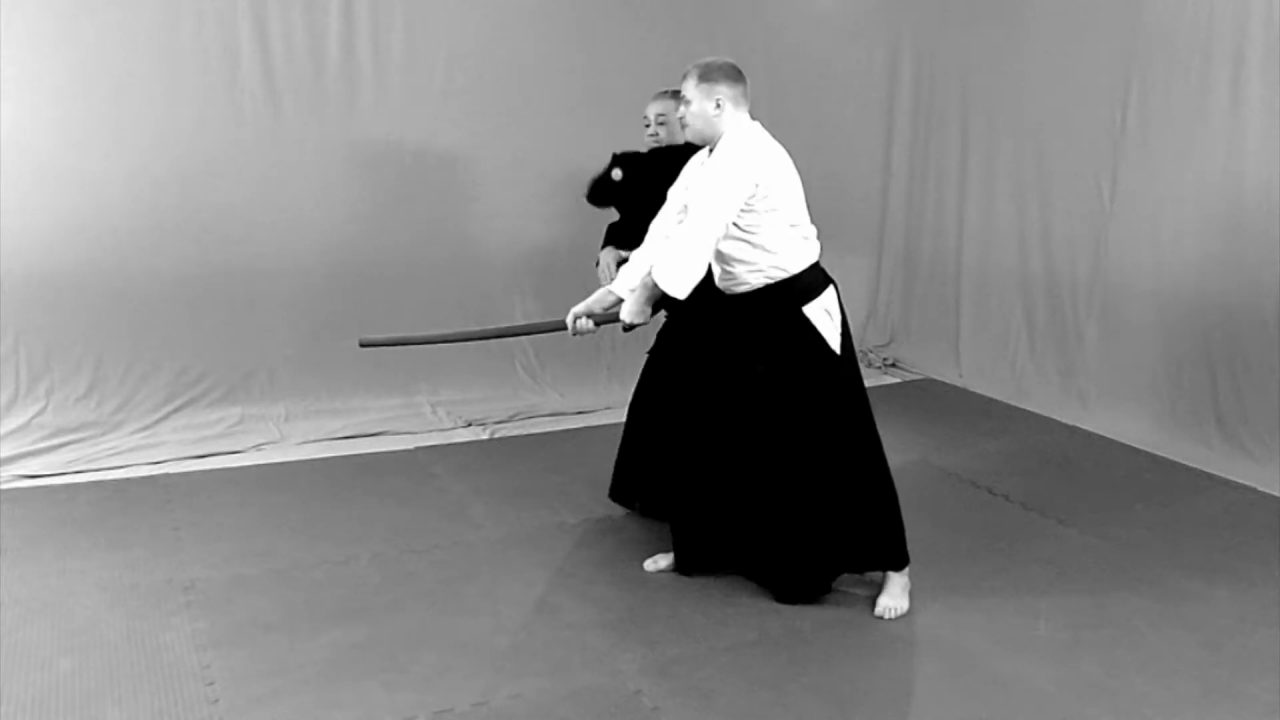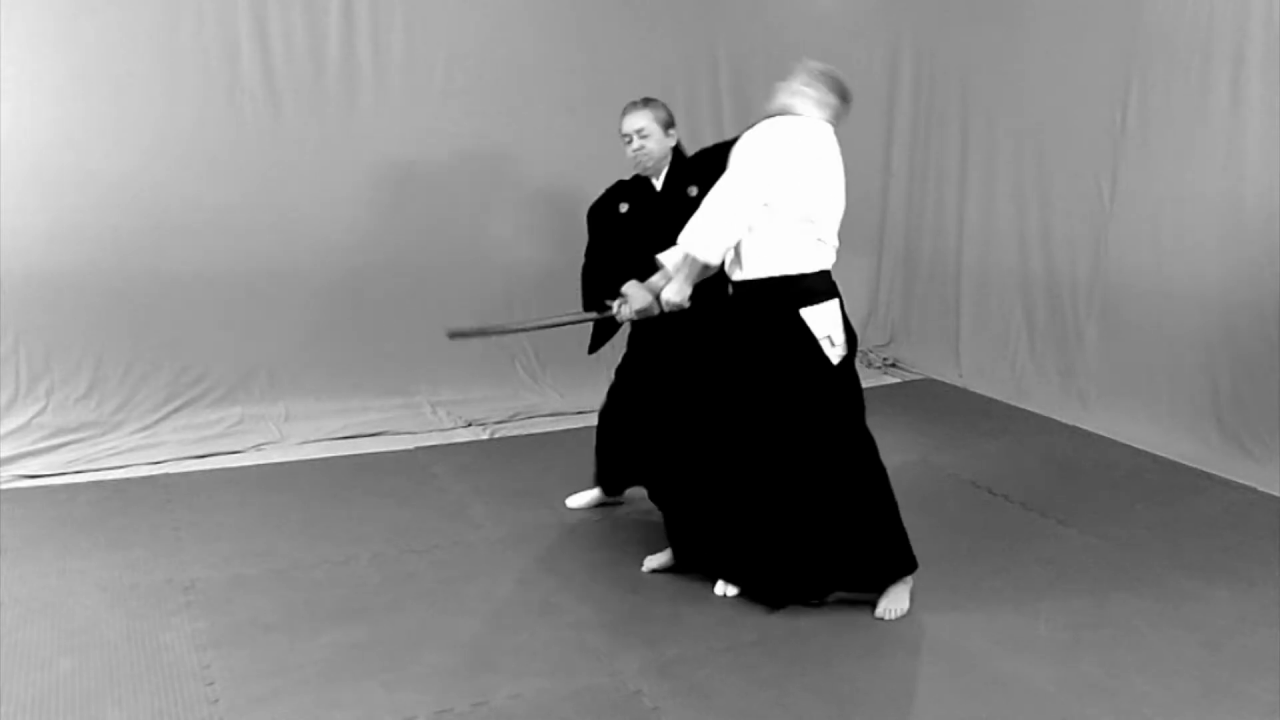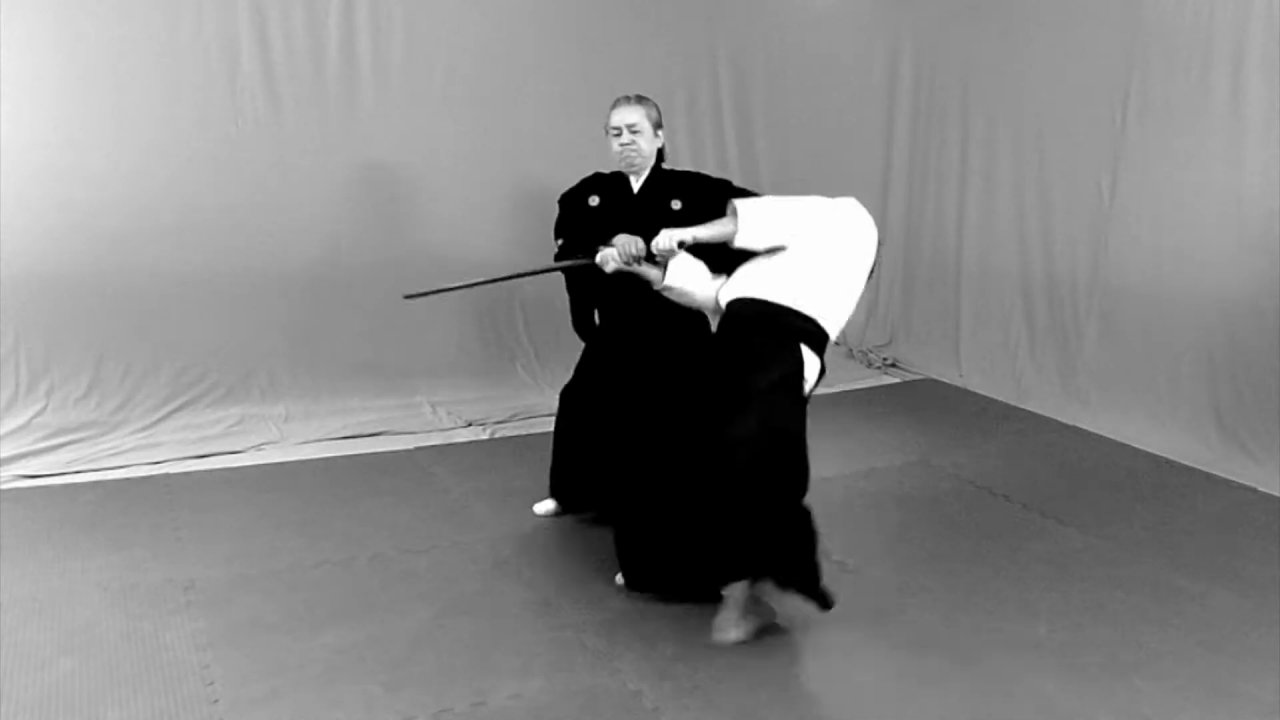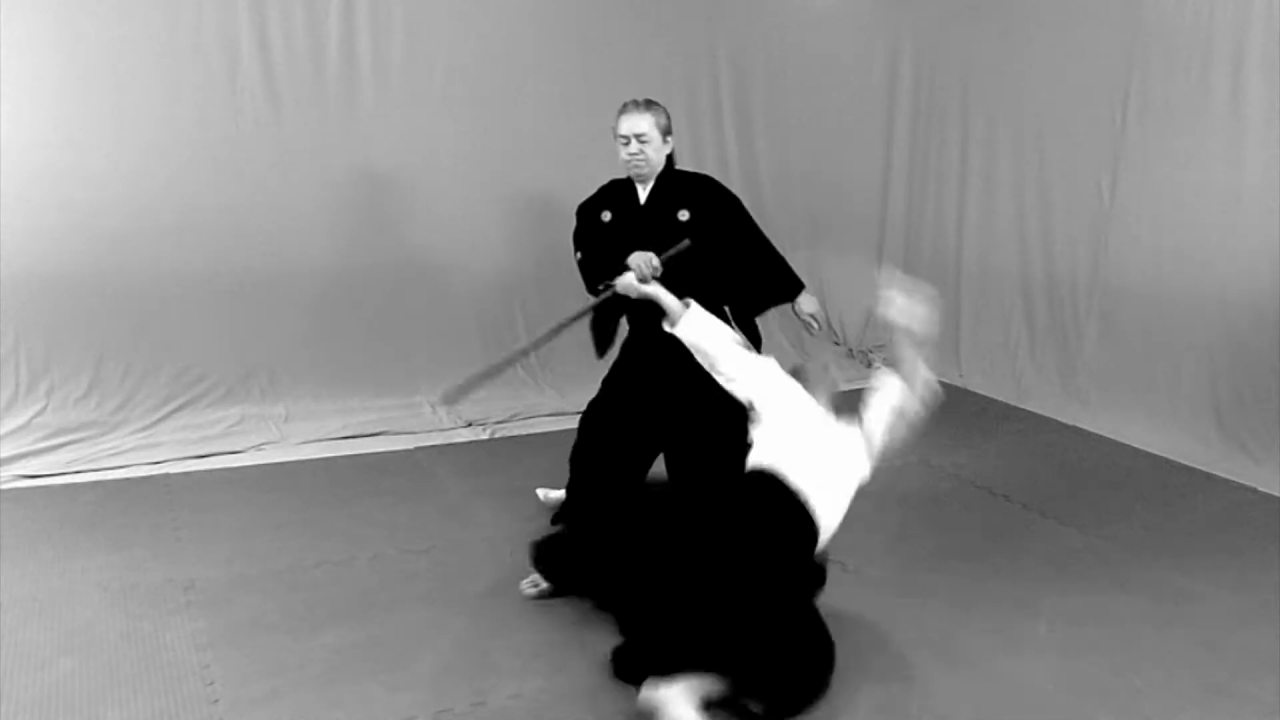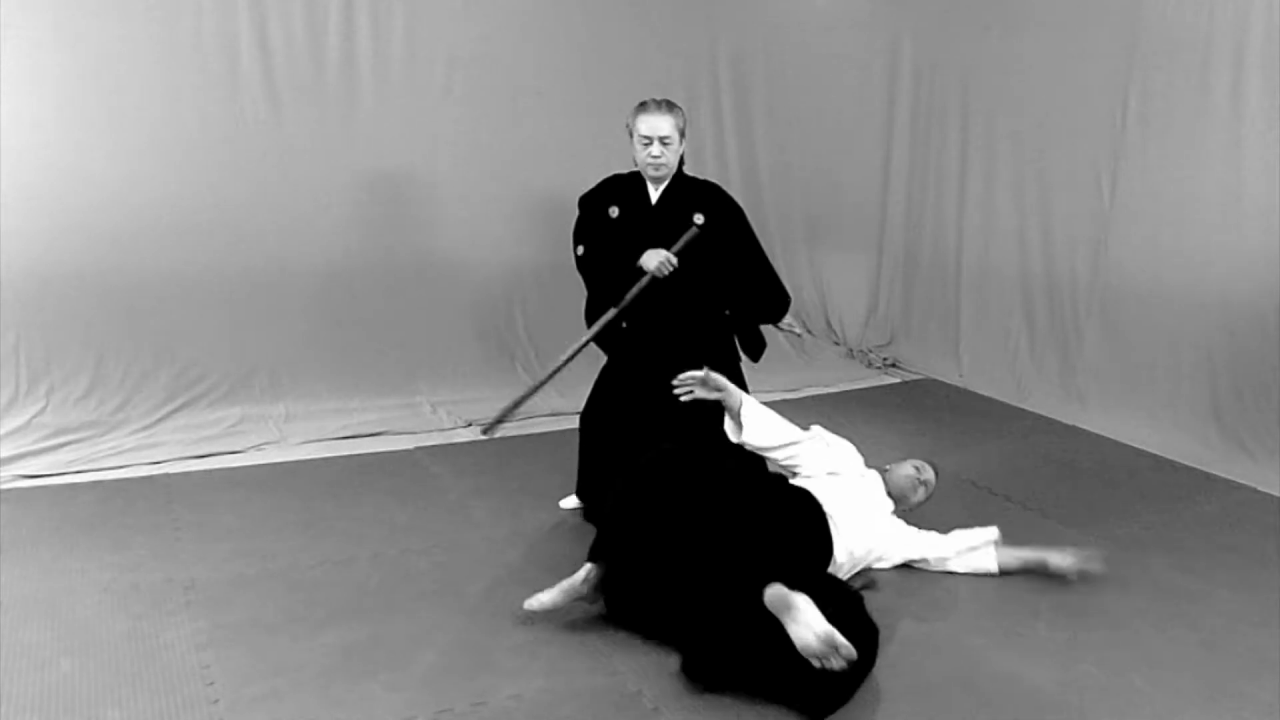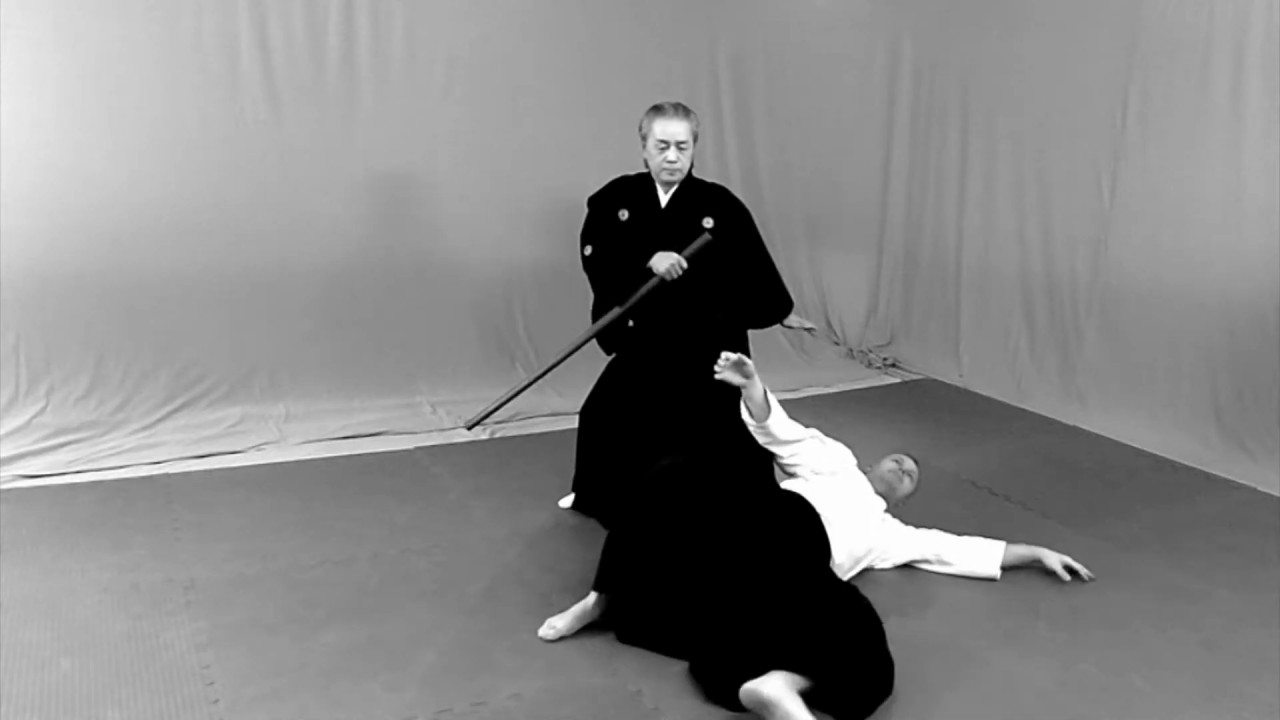
dt=0.3s
person 1, frame 1
left shoulder: (744, 154)
right shoulder: (705, 163)
left elbow: (694, 239)
right elbow: (667, 231)
left wrist: (643, 298)
right wrist: (607, 294)
left hip: (798, 315)
right hip: (745, 314)
left knee: (836, 444)
right knee: (705, 424)
left ankle: (894, 569)
right ankle: (702, 545)
person 1, frame 2
left shoulder: (782, 136)
right shoulder: (797, 149)
left elbow: (722, 219)
right elbow: (727, 237)
left wrist: (675, 282)
right wrist: (657, 283)
left hip: (796, 319)
right hip: (757, 313)
left knee: (830, 452)
right knee: (701, 422)
left ankle: (894, 571)
right ankle: (700, 546)
person 1, frame 3
left shoulder: (847, 221)
right shoulder: (766, 268)
left elbow: (770, 217)
right elbow: (709, 292)
left wrist: (688, 234)
right wrist: (637, 265)
left hip: (768, 345)
right hip: (743, 340)
person 1, frame 4
left shoulder: (856, 444)
right shoulder: (783, 399)
left elbow: (912, 401)
right elbow: (721, 349)
left wrist: (910, 338)
right wrist: (655, 294)
right hip: (759, 510)
person 1, frame 5
left shoulder: (890, 532)
right shoulder: (842, 458)
left elbow: (959, 545)
right elbow: (769, 434)
left wrist: (1041, 556)
right wrist: (727, 395)
left hip: (797, 556)
right hip: (772, 513)
person 1, frame 6
left shoulder: (887, 532)
right shoulder: (833, 462)
left elbow: (960, 549)
right elbow: (779, 431)
left wrist: (1037, 553)
right wrist: (752, 387)
left hip: (797, 557)
right hip: (770, 520)
person 2, frame 1
left shoulder: (693, 164)
right shoulder: (661, 171)
left elbow: (619, 182)
right elbow: (632, 223)
left wrist: (616, 177)
right wrist: (610, 251)
right hip: (680, 311)
right knee: (653, 403)
right ankle: (655, 495)
person 2, frame 2
left shoulder: (704, 172)
right shoulder: (617, 201)
right elbow: (604, 258)
right wrist: (625, 287)
left hip: (708, 323)
right hip: (653, 326)
right knee: (623, 408)
right ankle: (611, 484)
person 2, frame 3
left shoulder: (690, 191)
right shoulder: (588, 196)
right elbow: (566, 243)
right wrist: (608, 243)
left hip: (678, 332)
right hip: (614, 334)
right knee: (581, 408)
right ankle: (573, 494)
person 2, frame 4
left shoulder: (702, 194)
right shoulder: (603, 204)
left elbow: (753, 243)
right elbow: (590, 262)
left wrist: (796, 294)
right wrist: (626, 261)
right hip: (645, 340)
left knee: (712, 437)
right knee: (606, 418)
right ankle: (583, 496)
person 2, frame 5
left shoulder: (710, 201)
right shoulder: (607, 197)
left elbow: (749, 261)
right elbow: (586, 255)
left wrist: (777, 312)
right wrist: (637, 258)
left hip: (701, 344)
right hip: (638, 340)
left knee: (721, 434)
right knee: (604, 418)
right ankle: (597, 496)
person 2, frame 6
left shoulder: (720, 205)
right shoulder: (617, 198)
left elbow: (754, 265)
right elbow: (595, 256)
left wrist: (781, 312)
right wrist: (647, 260)
left hip: (710, 344)
right hip: (647, 340)
left knee: (731, 437)
right knee: (604, 414)
right ankle: (596, 494)
